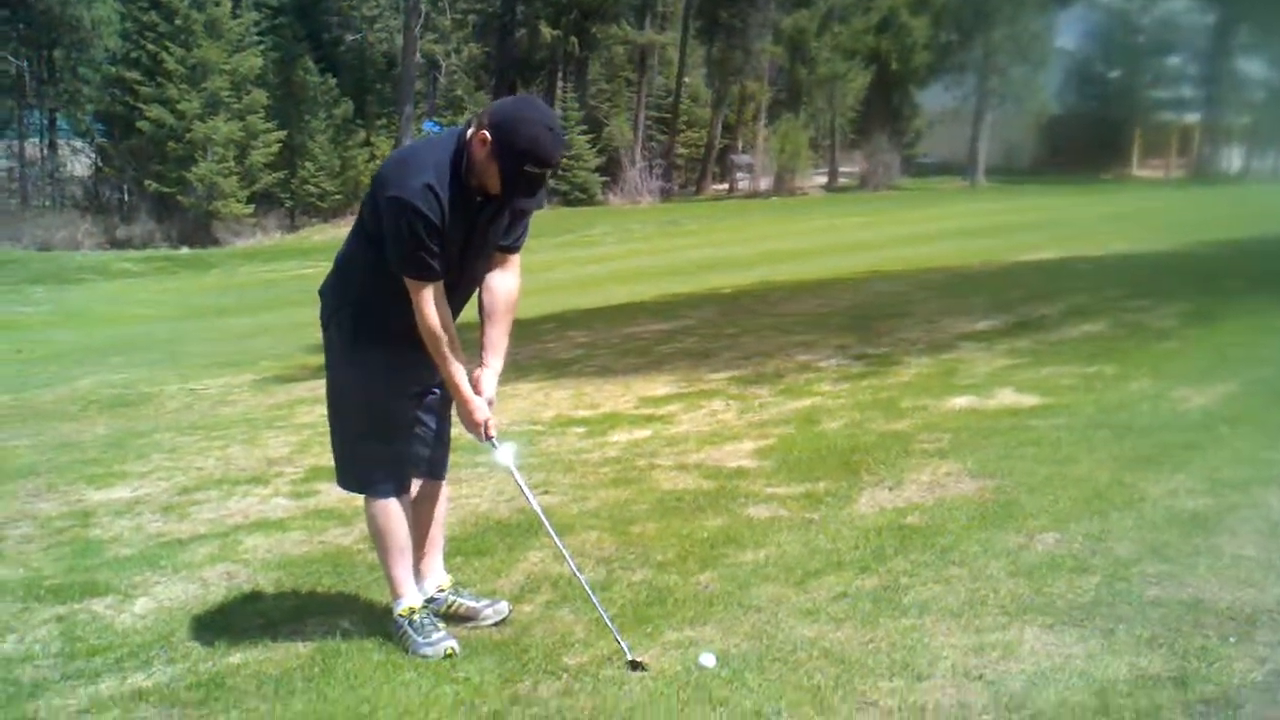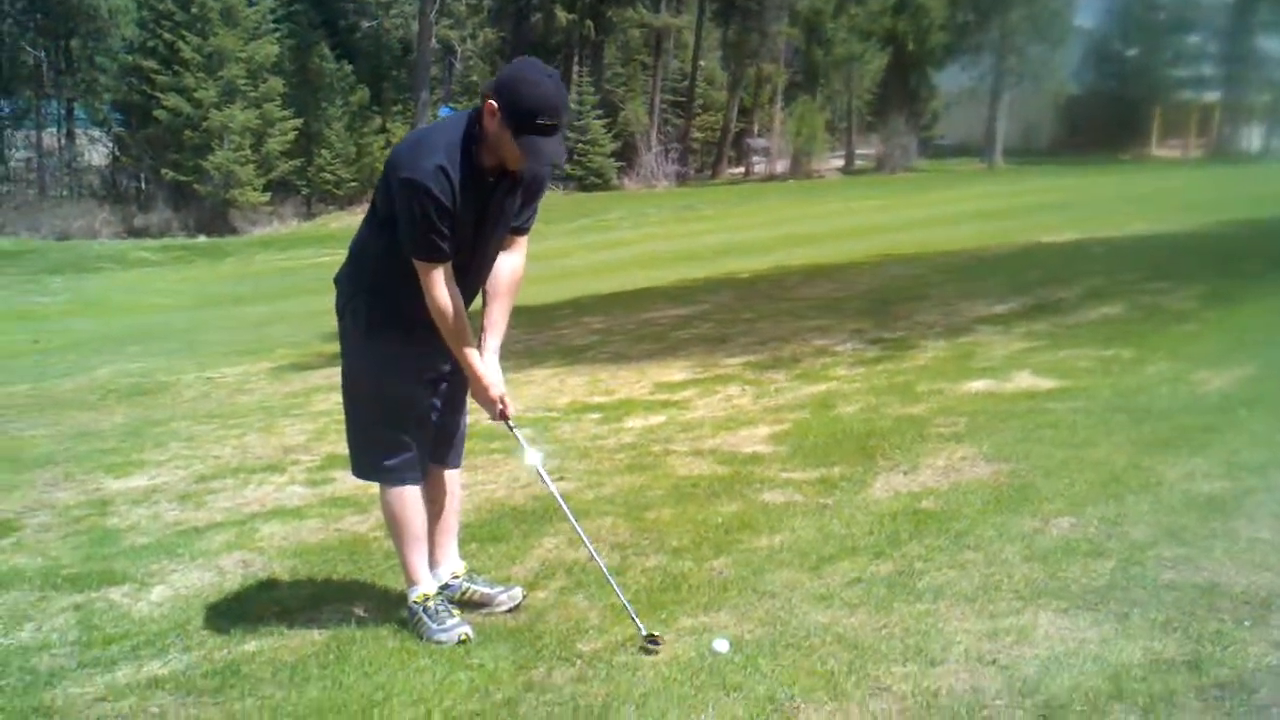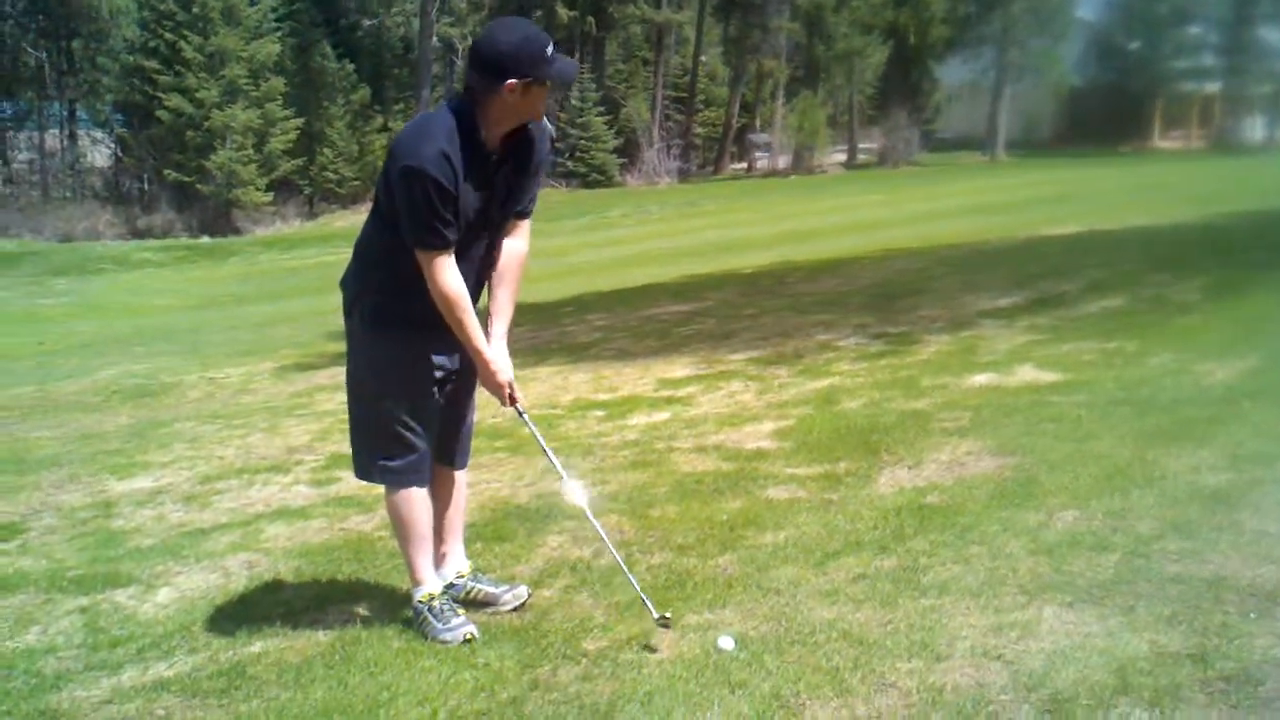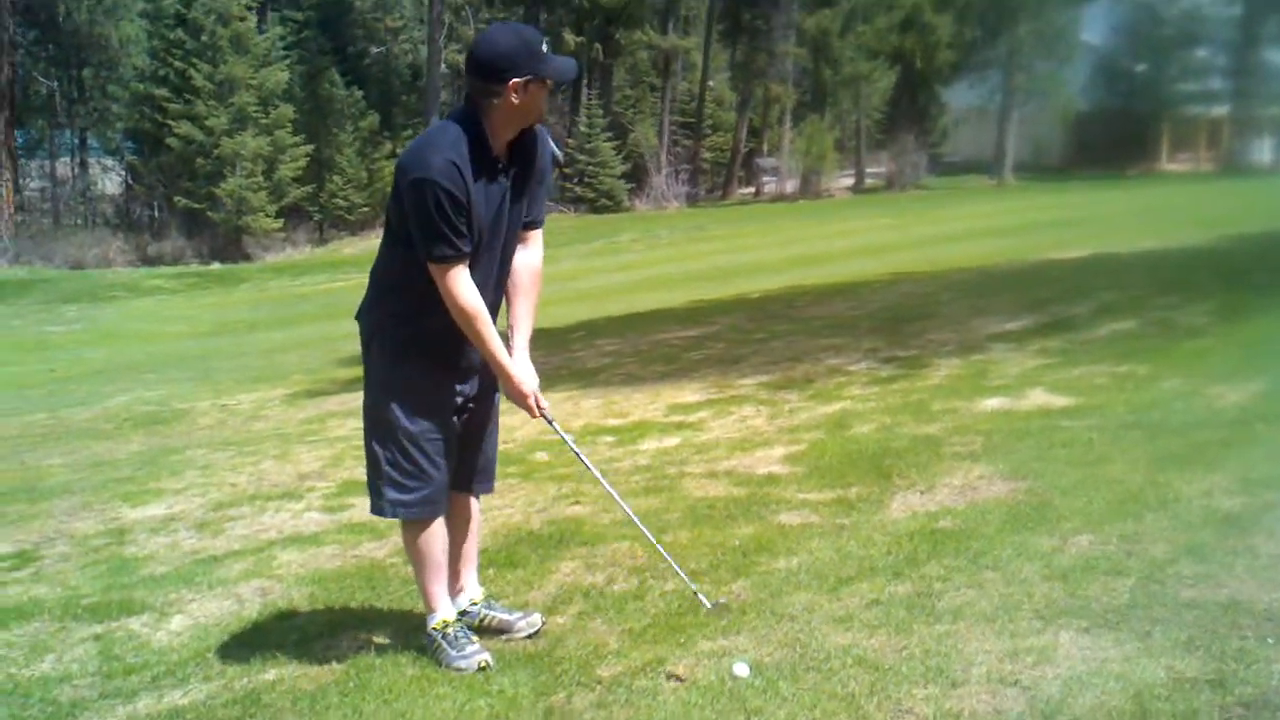
dt=0.3s
person 1, frame 1
left shoulder: (516, 176)
right shoulder: (415, 185)
left elbow: (503, 269)
right elbow: (426, 300)
left wrist: (491, 370)
right wrist: (462, 391)
left hip: (430, 332)
right hip: (368, 331)
left knee: (429, 461)
right knee: (387, 468)
left ankle: (433, 586)
right ankle: (406, 606)
person 1, frame 2
left shoulder: (529, 160)
right shoulder: (427, 168)
left elbow: (509, 252)
right elbow: (435, 282)
left wrist: (490, 351)
right wrist: (476, 371)
left hip: (445, 317)
right hip: (384, 319)
left knee: (443, 447)
right knee: (402, 454)
left ankle: (448, 572)
right ankle: (422, 592)
person 1, frame 3
left shoulder: (530, 141)
right shoulder: (426, 154)
left elbow: (513, 237)
right elbow: (437, 270)
left wrist: (498, 339)
right wrist: (484, 357)
left hip: (454, 317)
right hip: (392, 319)
left knee: (450, 450)
right knee: (407, 456)
left ankle: (453, 572)
right ankle: (426, 593)
person 1, frame 4
left shoulder: (531, 151)
right shoulder: (436, 165)
left elbow: (527, 247)
right elbow: (453, 282)
left wrist: (521, 351)
right wrist: (506, 370)
left hip: (471, 344)
right hip: (411, 349)
left knee: (467, 477)
right knee: (421, 484)
left ankle: (468, 598)
right ankle: (440, 620)
